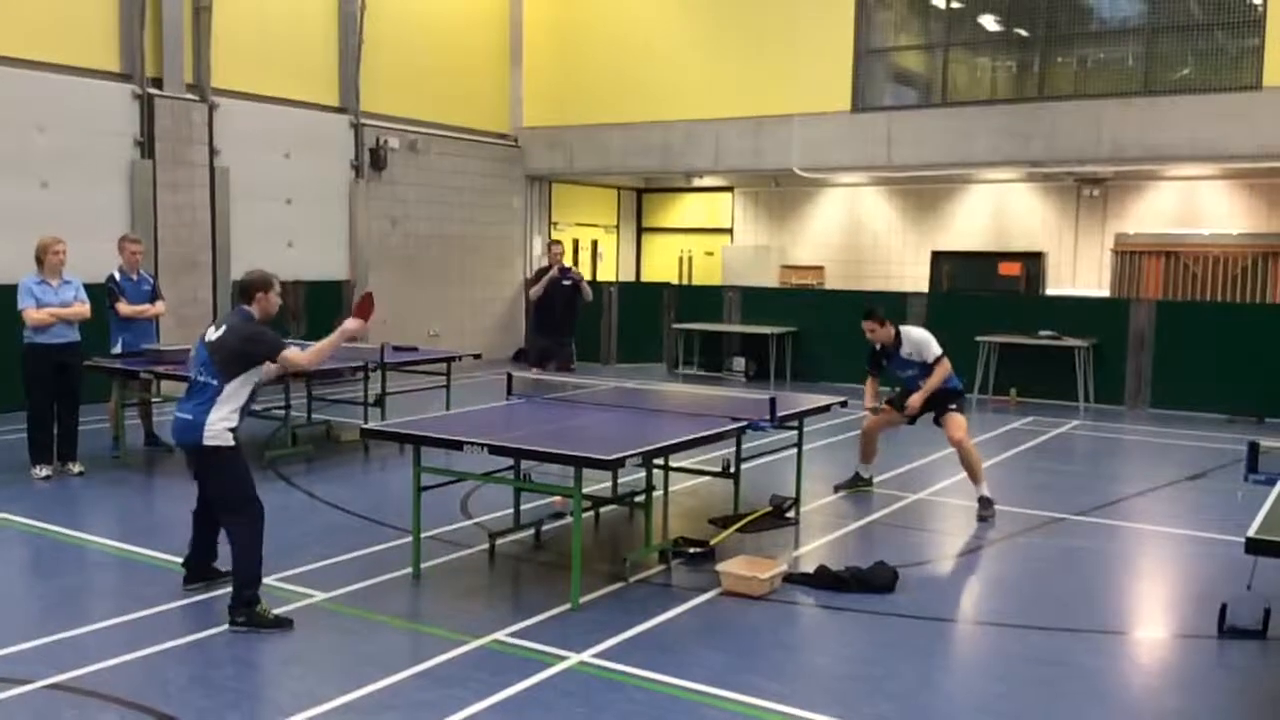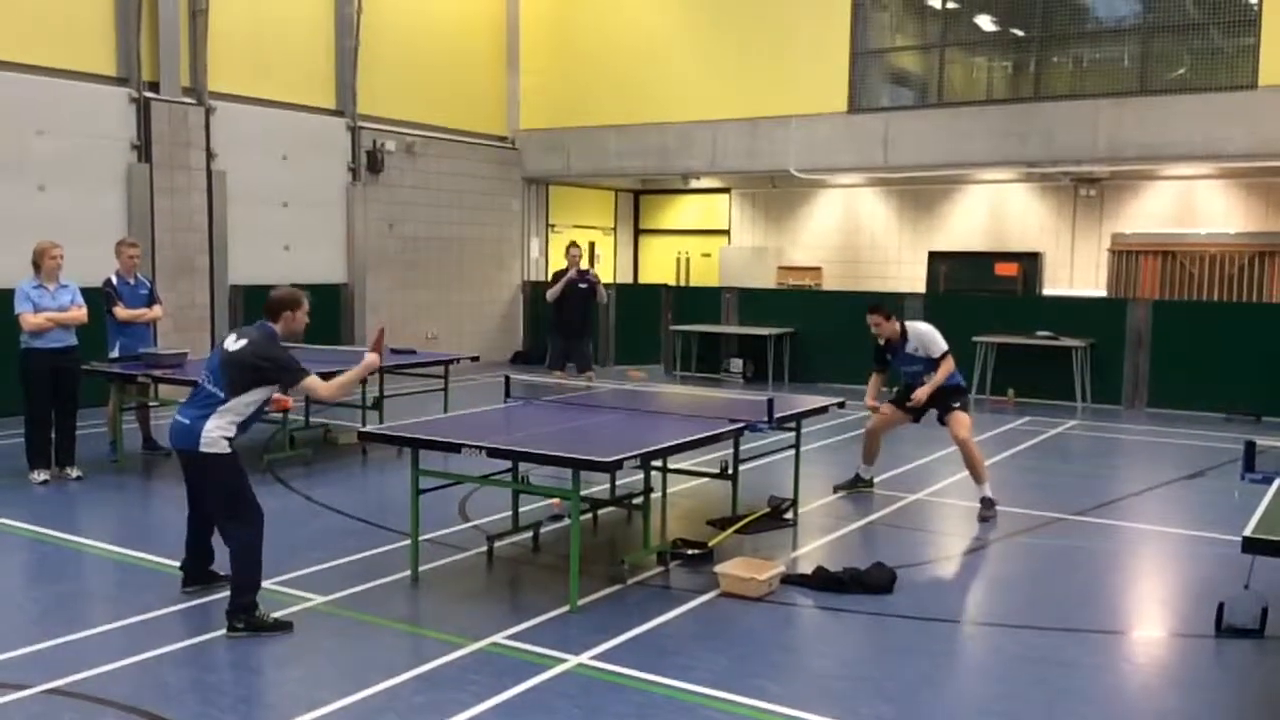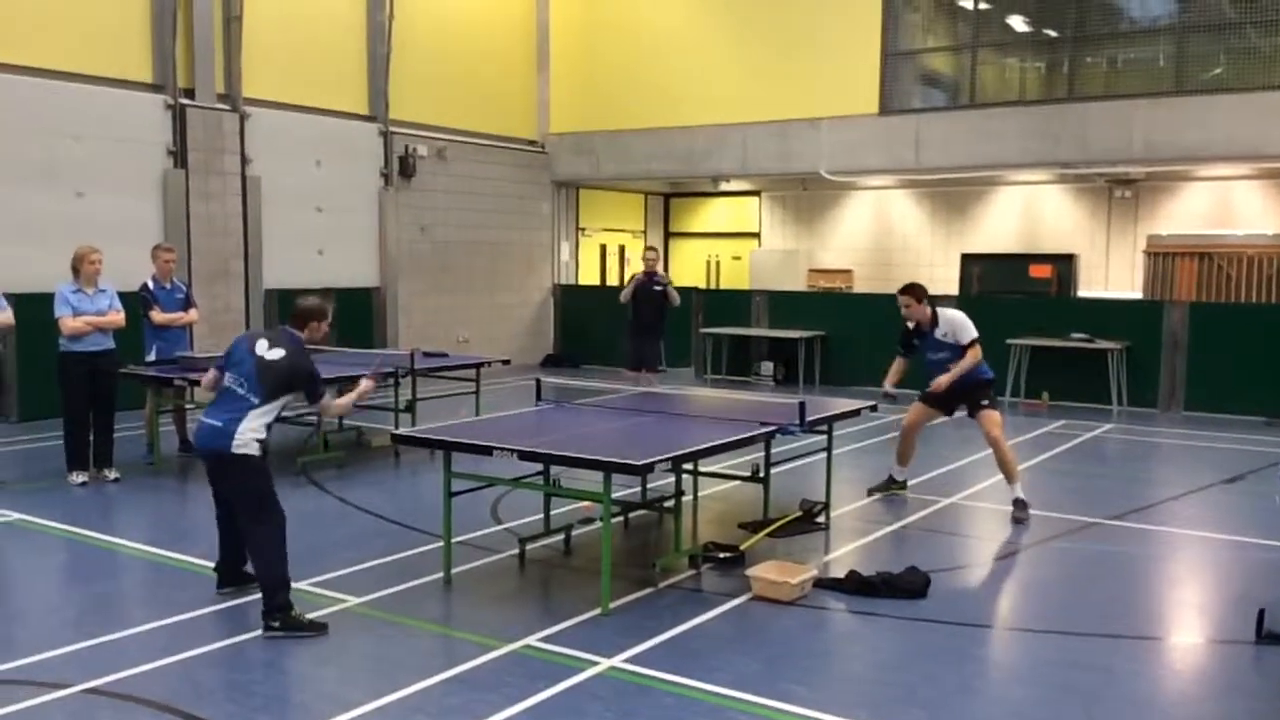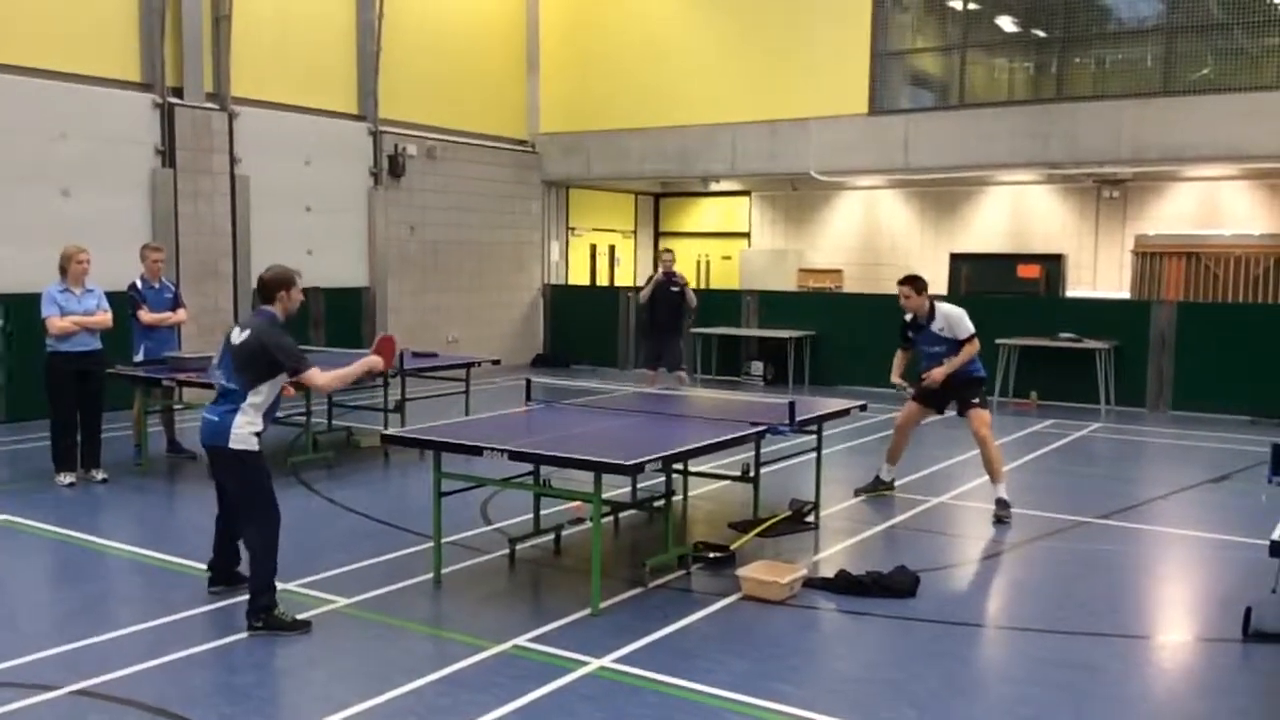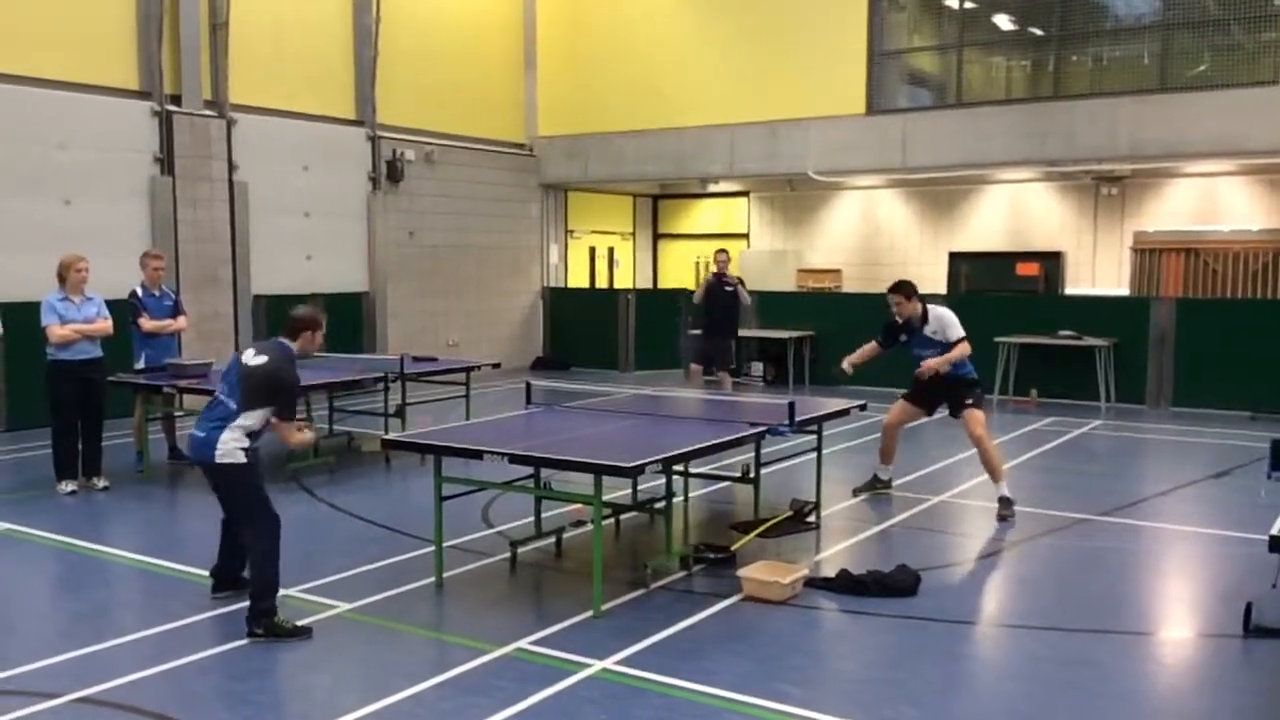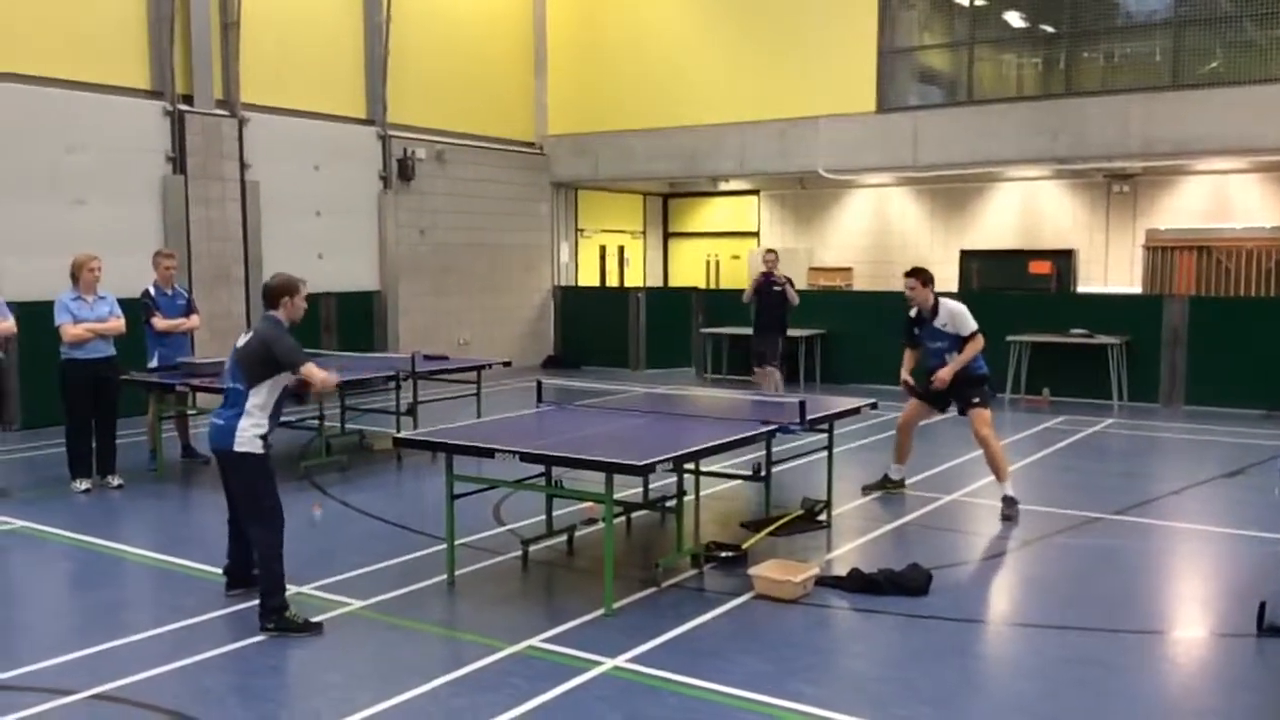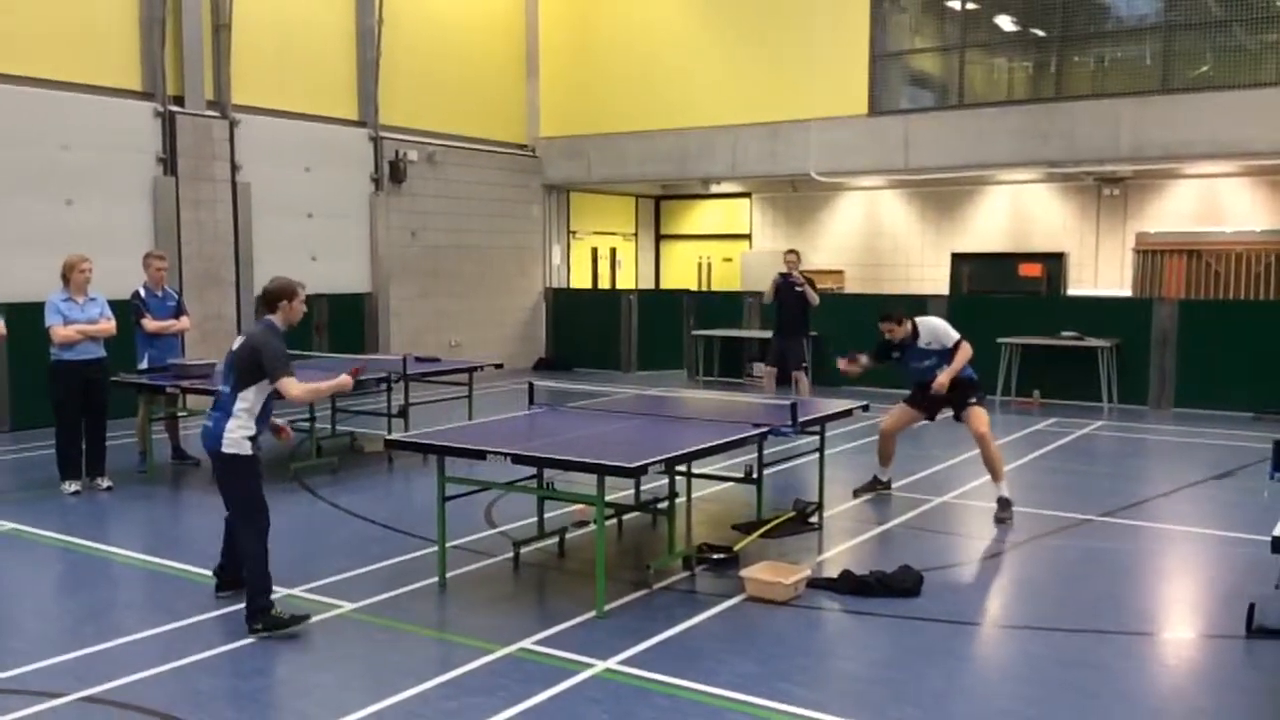
dt=0.7s
person 1, frame 1
left shoulder: (223, 326)
right shoulder: (250, 332)
right elbow: (304, 360)
left wrist: (271, 369)
right wrist: (343, 332)
left hip: (187, 425)
right hip: (212, 433)
left knee: (212, 500)
right knee: (246, 513)
left ankle: (198, 569)
right ankle: (245, 608)
person 1, frame 2
left shoulder: (241, 335)
right shoulder: (269, 352)
right elbow: (325, 392)
left wrist: (265, 397)
right wrist: (364, 367)
left hip: (185, 428)
right hip: (208, 440)
left knee: (203, 506)
right knee: (245, 519)
left ankle: (195, 573)
right ankle: (243, 615)
person 1, frame 3
left shoulder: (250, 339)
right shoulder: (299, 364)
left elbow: (208, 383)
right elbow: (332, 410)
right wrist: (361, 391)
left hip: (207, 433)
right hip: (238, 444)
left knee: (230, 509)
right knee: (266, 522)
left ankle: (230, 574)
right ankle: (277, 613)
person 1, frame 4
left shoulder: (244, 328)
right shoulder: (272, 337)
right elbow: (322, 383)
left wrist: (273, 385)
right wrist: (366, 363)
left hip: (214, 428)
right hip: (236, 438)
left knee: (232, 507)
right knee: (263, 518)
left ankle: (222, 573)
right ankle: (262, 612)
person 1, frame 5
left shoulder: (254, 351)
right shoulder: (285, 374)
right elbow: (290, 438)
right wrist: (310, 436)
left hip: (202, 441)
right hip: (226, 452)
left knee: (237, 515)
right knee: (263, 526)
left ankle: (226, 579)
right ankle: (262, 619)
person 1, frame 6
left shoulder: (257, 334)
right shoulder: (277, 337)
right elbow: (321, 379)
left wrist: (297, 384)
right wrist: (330, 381)
left hip: (223, 433)
right hip: (244, 440)
left knee: (242, 511)
right knee: (267, 520)
left ankle: (240, 575)
right ankle: (274, 613)
person 1, frame 7
left shoulder: (254, 335)
right shoulder: (268, 342)
right elbow: (294, 392)
left wrist: (269, 423)
right wrist: (337, 384)
left hip: (221, 433)
right hip: (233, 441)
left knee: (241, 510)
right knee: (254, 520)
left ankle: (229, 577)
right ankle: (261, 613)
person 2, frame 1
left shoulder: (74, 283)
right shoulder: (28, 285)
left elbow: (85, 313)
right elbow: (31, 319)
left wrist: (52, 312)
right wrist: (69, 314)
left hip: (70, 350)
right hip: (39, 352)
left knee: (70, 406)
right knee: (40, 408)
left ankle: (68, 459)
right ankle: (41, 462)
person 2, frame 2
left shoulder: (71, 287)
right shoulder: (25, 290)
left elbow: (82, 317)
right elbow: (28, 324)
left wrist: (49, 315)
right wrist: (66, 318)
left hip: (68, 354)
right hip: (36, 356)
left knee: (68, 410)
right knee: (38, 412)
left ankle: (67, 463)
right ankle: (39, 466)
person 2, frame 3
left shoulder: (109, 292)
right shoulder: (64, 293)
left elbow: (120, 321)
right elbow: (67, 328)
left wrist: (88, 319)
right wrist: (104, 323)
left hip: (105, 357)
right hip: (75, 360)
left knee: (105, 412)
right knee: (76, 414)
left ankle: (105, 465)
right ankle: (77, 468)
person 2, frame 4
left shoulder: (96, 292)
right shoulder: (51, 293)
left elbow: (107, 321)
right elbow: (55, 327)
left wrist: (75, 319)
right wrist: (91, 323)
left hip: (93, 358)
right hip: (62, 360)
left knee: (93, 414)
right knee: (64, 415)
left ankle: (92, 466)
right ankle: (64, 469)
person 2, frame 5
left shoulder: (96, 300)
right shoulder: (51, 302)
left elbow: (108, 328)
right elbow: (55, 336)
left wrist: (75, 327)
right wrist: (91, 330)
left hip: (93, 366)
right hip: (63, 368)
left knee: (94, 421)
right knee: (65, 424)
left ankle: (93, 474)
right ankle: (66, 477)
person 2, frame 6
left shoulder: (109, 299)
right shoulder: (64, 301)
left elbow: (120, 327)
right elbow: (69, 335)
left wrist: (88, 326)
right wrist: (104, 330)
left hip: (107, 364)
right hip: (76, 367)
left knee: (107, 420)
right knee: (79, 422)
left ankle: (108, 471)
right ankle: (81, 475)
person 2, frame 7
left shoulder: (99, 301)
right shoulder: (54, 302)
left elbow: (111, 329)
right elbow: (59, 336)
left wrist: (78, 328)
right wrist: (94, 331)
left hip: (96, 366)
right hip: (66, 368)
left knee: (97, 421)
right knee: (68, 423)
left ankle: (97, 474)
right ankle: (70, 477)
person 3, frame 1
left shoulder: (917, 337)
right shoulder: (878, 350)
left elbow: (944, 368)
right elbow: (873, 378)
left wrist: (921, 396)
right wrist: (870, 402)
left hip: (945, 390)
right hip: (913, 393)
left knee: (958, 438)
right knee: (869, 427)
left ankle: (984, 498)
right ankle: (863, 477)
person 3, frame 2
left shoulder: (923, 332)
right shoulder: (883, 345)
left elbow: (949, 364)
right elbow: (879, 374)
left wrist: (928, 389)
right wrist: (870, 398)
left hip: (947, 388)
right hip: (914, 390)
left knee: (962, 437)
right knee: (873, 428)
left ankle: (986, 498)
right ankle: (864, 477)
person 3, frame 3
left shoulder: (954, 318)
right shoulder: (911, 329)
left elbow: (976, 352)
right elbow: (903, 358)
left wrist: (949, 376)
right wrist: (888, 382)
left hip: (976, 381)
right hip: (942, 384)
left knee: (994, 435)
right knee: (908, 426)
left ankle: (1018, 499)
right ankle: (897, 479)
person 3, frame 4
left shoulder: (952, 314)
right shoulder: (909, 321)
left elbow: (974, 346)
right elbow: (904, 350)
left wrist: (944, 370)
right wrist: (895, 374)
left hip: (967, 378)
right hip: (933, 378)
left knee: (982, 433)
right knee: (901, 424)
left ankle: (1001, 498)
right ankle: (885, 479)
person 3, frame 5
left shoulder: (942, 315)
right shoulder: (898, 325)
left elbow: (965, 349)
right elbow: (875, 346)
left wrist: (937, 362)
right wrist: (849, 360)
left hip: (959, 380)
right hip: (927, 381)
left knee: (978, 434)
right knee: (890, 423)
left ankle: (1004, 497)
right ankle: (882, 478)
person 3, frame 6
left shoulder: (954, 310)
right shoulder: (913, 317)
left elbow: (977, 342)
right elbow: (912, 347)
left wrist: (951, 370)
right wrist: (905, 371)
left hip: (969, 377)
right hip: (937, 376)
left knee: (983, 433)
right knee: (904, 423)
left ankle: (1008, 496)
right ankle: (894, 478)
person 3, frame 7
left shoulder: (935, 326)
right shoulder: (892, 344)
left elbow: (964, 348)
right elbow: (864, 362)
left wrist: (948, 374)
right wrist: (848, 366)
left hip: (962, 385)
right hip: (928, 388)
left knee: (981, 433)
right knee: (887, 429)
left ankle: (1003, 498)
right ankle: (882, 479)
person 4, frame 1
left shoulder: (149, 280)
right shoulder: (113, 280)
left elbow: (160, 309)
right elbow: (122, 310)
left wrist: (133, 310)
right wrist: (147, 307)
left hip: (148, 346)
right hip: (124, 347)
left knee: (145, 393)
right knee: (119, 395)
left ankle: (150, 436)
right ankle: (116, 440)
person 4, frame 2
left shoulder: (147, 284)
right shoulder: (110, 284)
left elbow: (158, 313)
right elbow: (120, 314)
left wrist: (131, 314)
right wrist: (144, 311)
left hip: (145, 350)
right hip: (121, 351)
left knee: (143, 397)
right knee: (117, 398)
left ankle: (148, 440)
right ankle: (114, 444)
person 4, frame 3
left shoulder: (183, 288)
right shoulder: (147, 289)
left elbow: (194, 317)
right elbow: (156, 319)
left wrist: (167, 319)
right wrist: (180, 315)
left hip: (181, 353)
right hip: (158, 354)
left knee: (179, 400)
right knee: (154, 401)
left ankle: (184, 442)
right ankle: (151, 447)
person 4, frame 4
left shoulder: (171, 287)
right shoulder: (136, 288)
left elbow: (182, 316)
right elbow: (145, 318)
left wrist: (156, 318)
right wrist: (168, 314)
left hip: (170, 353)
right hip: (146, 355)
left knee: (168, 400)
right knee: (142, 401)
left ankle: (172, 443)
right ankle: (139, 447)
person 4, frame 5
left shoulder: (171, 295)
right shoulder: (136, 296)
left elbow: (182, 324)
right elbow: (145, 326)
left wrist: (157, 325)
right wrist: (168, 322)
left hip: (170, 360)
right hip: (146, 362)
left knee: (168, 407)
right knee: (142, 408)
left ankle: (173, 450)
right ankle: (140, 455)
person 4, frame 6
left shoulder: (184, 294)
right shoulder: (149, 295)
left elbow: (195, 323)
right elbow: (158, 325)
left wrist: (169, 325)
right wrist: (181, 321)
left hip: (183, 359)
right hip: (160, 361)
left knee: (181, 406)
right knee: (156, 407)
left ankle: (186, 448)
right ankle: (154, 453)
person 4, frame 7
left shoulder: (174, 296)
right shoulder: (139, 297)
left elbow: (185, 324)
right elbow: (148, 326)
left wrist: (159, 326)
right wrist: (172, 323)
left hip: (173, 361)
right hip: (150, 363)
left knee: (171, 408)
right knee: (146, 409)
left ankle: (177, 450)
right ankle: (143, 455)
